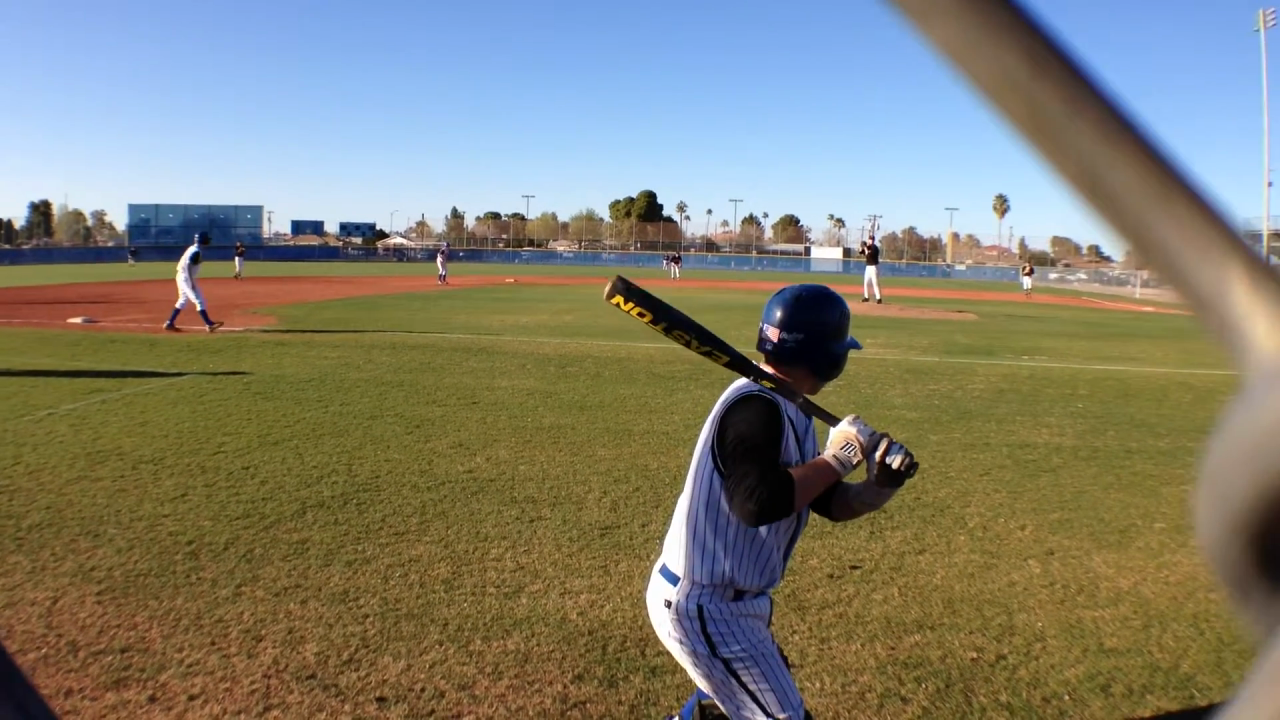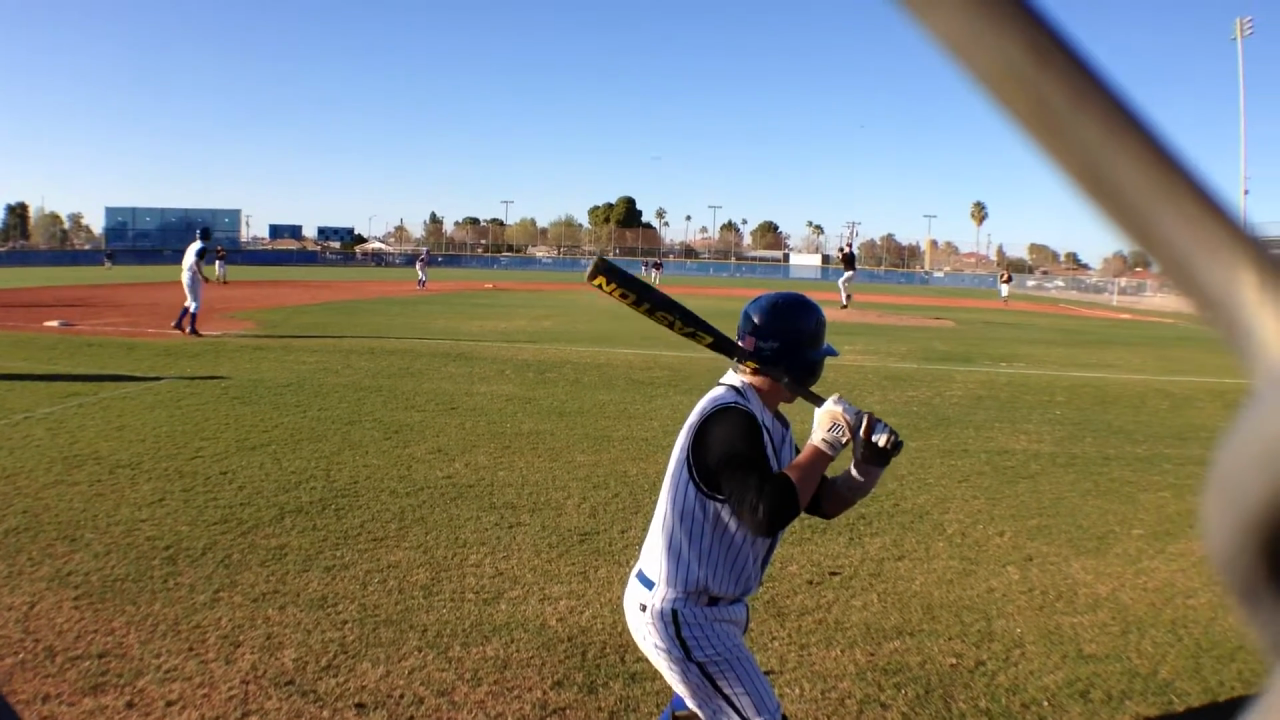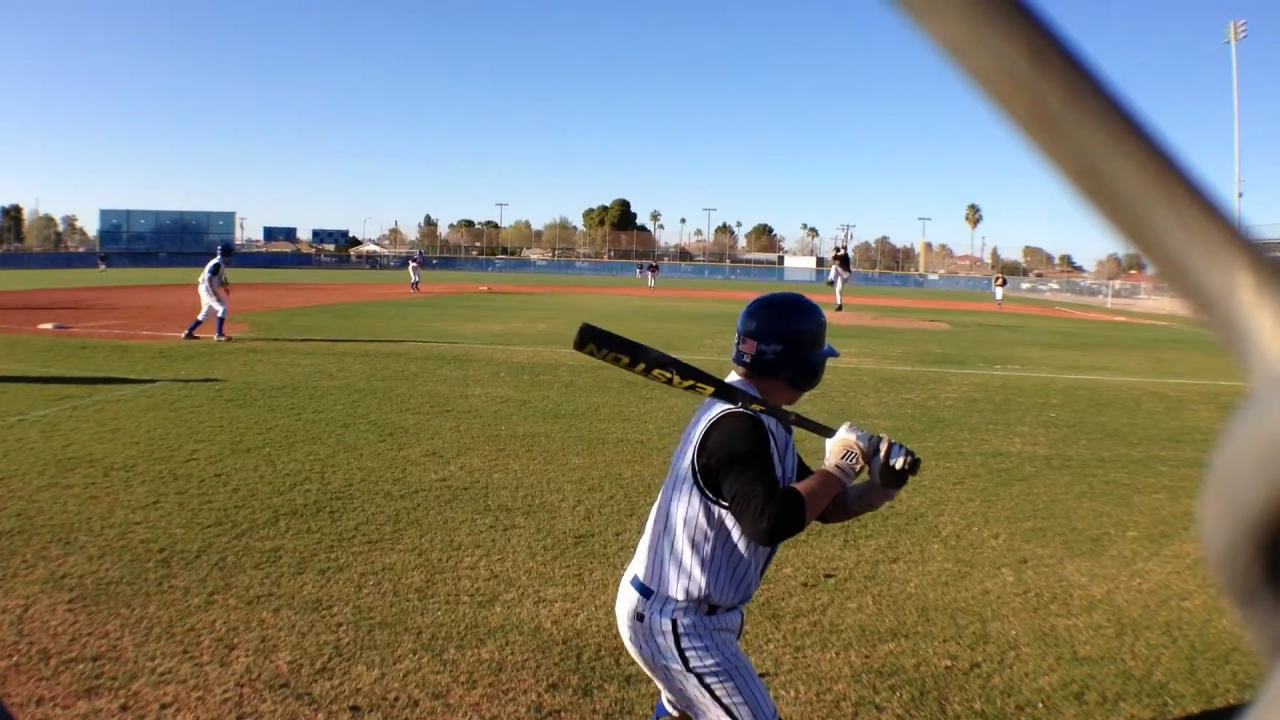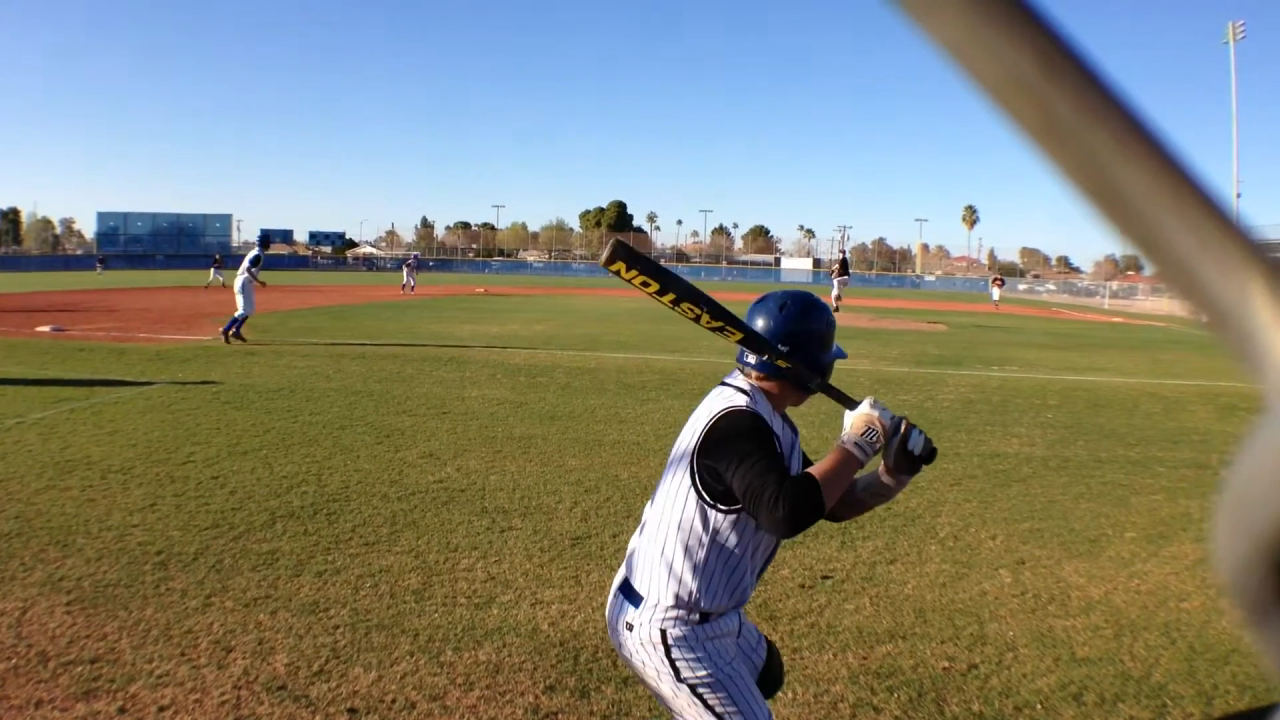
dt=0.3s
person 1, frame 1
left shoulder: (786, 411)
right shoulder: (755, 407)
left elbow: (831, 503)
right elbow: (758, 504)
left wrist: (880, 485)
right wrist: (838, 456)
left hip: (712, 596)
right hip: (707, 606)
person 1, frame 2
left shoulder: (765, 420)
right shoulder: (731, 418)
left elbow: (821, 501)
right elbow: (767, 514)
left wrist: (865, 469)
right wrist: (825, 442)
left hip: (689, 603)
right hip: (681, 613)
person 1, frame 3
left shoulder: (755, 421)
right shoulder: (737, 425)
left elbow: (817, 503)
right elbow: (769, 524)
left wrist: (881, 485)
right wrist: (840, 466)
left hip: (677, 607)
right hip: (676, 622)
person 1, frame 4
left shoulder: (763, 417)
right shoulder: (737, 423)
left elbow: (828, 501)
right elbow: (786, 513)
left wrist: (893, 475)
right wrist: (856, 444)
left hip: (690, 609)
right hip: (667, 627)
left knee: (764, 673)
